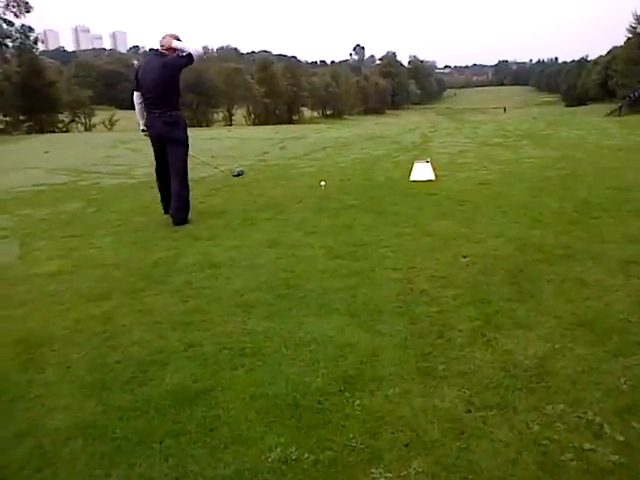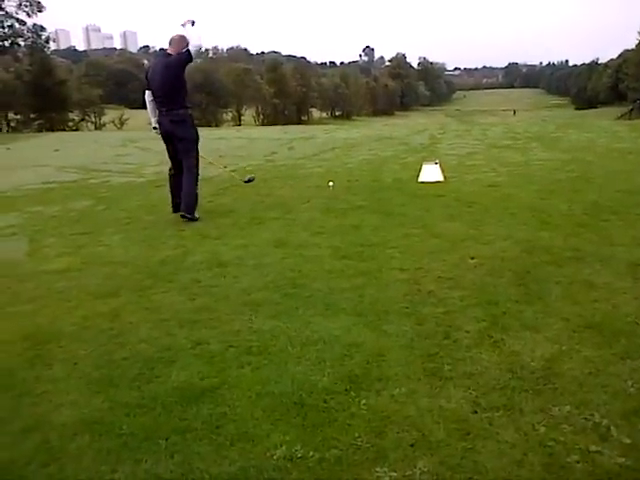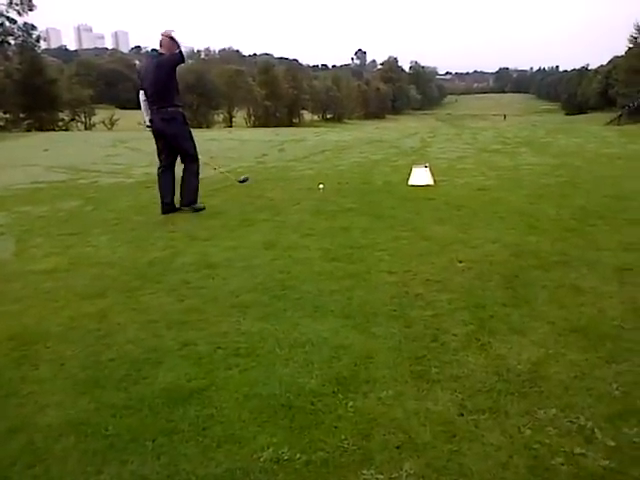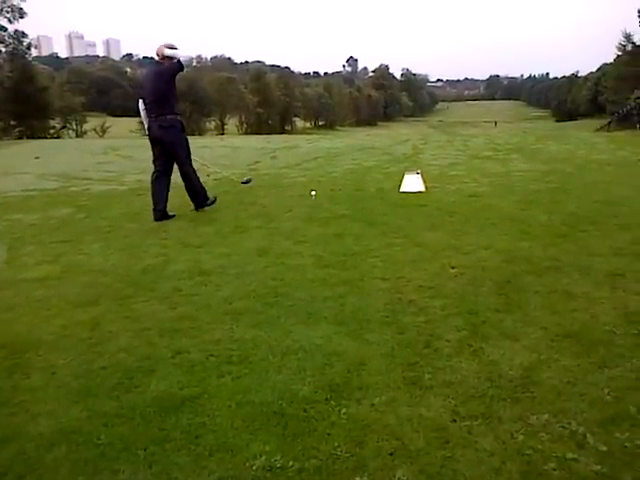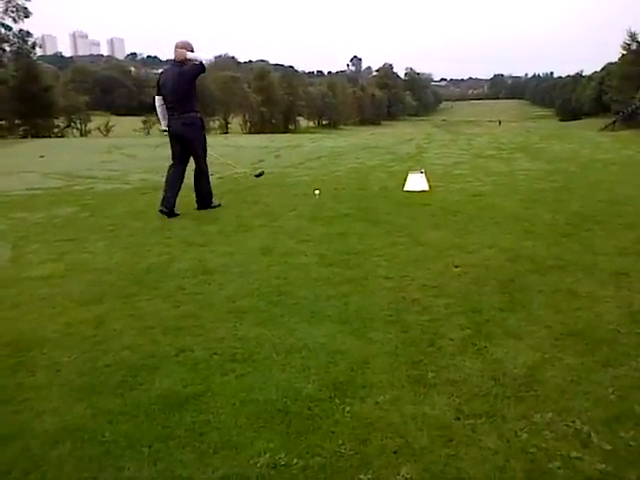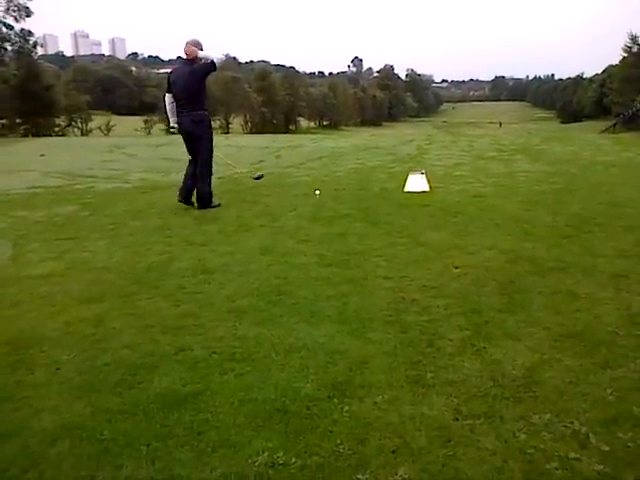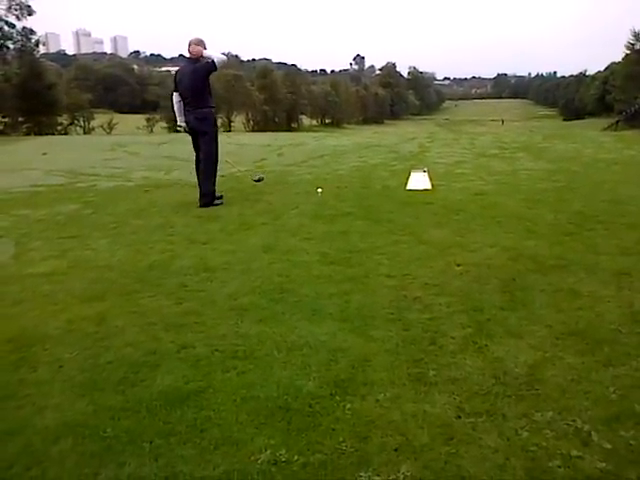
dt=0.3s
person 1, frame 1
left shoulder: (142, 66)
right shoulder: (169, 64)
left elbow: (138, 98)
right elbow: (196, 51)
left wrist: (143, 123)
right wrist: (175, 43)
left hip: (153, 123)
right hip: (172, 122)
left knee: (162, 167)
right knee: (178, 170)
left ankle: (168, 205)
right ankle: (179, 215)
person 1, frame 2
left shoulder: (152, 67)
right shoulder: (174, 63)
left elbow: (149, 97)
left wrist: (155, 122)
right wrist: (188, 26)
left hip: (164, 121)
right hip: (180, 120)
left knee: (176, 164)
right knee: (189, 165)
left ankle: (178, 204)
right ankle: (187, 208)
person 1, frame 3
left shoulder: (146, 67)
right shoulder: (165, 63)
left elbow: (143, 96)
left wrist: (149, 121)
right wrist: (173, 35)
left hip: (156, 120)
right hip: (172, 118)
left knee: (165, 163)
right knee: (190, 159)
left ankle: (167, 204)
right ankle: (188, 202)
person 1, frame 4
left shoulder: (146, 76)
right shoulder: (165, 72)
left elbow: (142, 105)
left wrist: (149, 128)
right wrist: (168, 51)
left hip: (154, 128)
right hip: (170, 125)
left knee: (160, 170)
right knee: (185, 166)
left ankle: (159, 211)
right ankle: (200, 200)
person 1, frame 5
left shoulder: (163, 75)
right shoulder: (187, 72)
left elbow: (159, 102)
left wrist: (165, 124)
right wrist: (189, 56)
left hip: (173, 124)
right hip: (190, 122)
left knee: (177, 164)
right knee: (200, 163)
left ankle: (167, 205)
right ankle: (204, 201)
person 1, frame 6
left shoulder: (173, 73)
right shoulder: (197, 70)
left elbow: (169, 99)
left wrist: (173, 121)
right wrist: (200, 54)
left hip: (183, 121)
right hip: (199, 119)
left knee: (194, 159)
right knee: (204, 161)
left ankle: (185, 194)
right ankle: (204, 200)
person 1, frame 7
left shoulder: (180, 71)
right shoulder: (200, 68)
left elbow: (176, 97)
left wrist: (181, 121)
right wrist: (204, 54)
left hip: (190, 118)
right hip: (204, 116)
left knee: (201, 156)
right knee: (209, 157)
left ankle: (207, 193)
right ankle: (207, 198)
